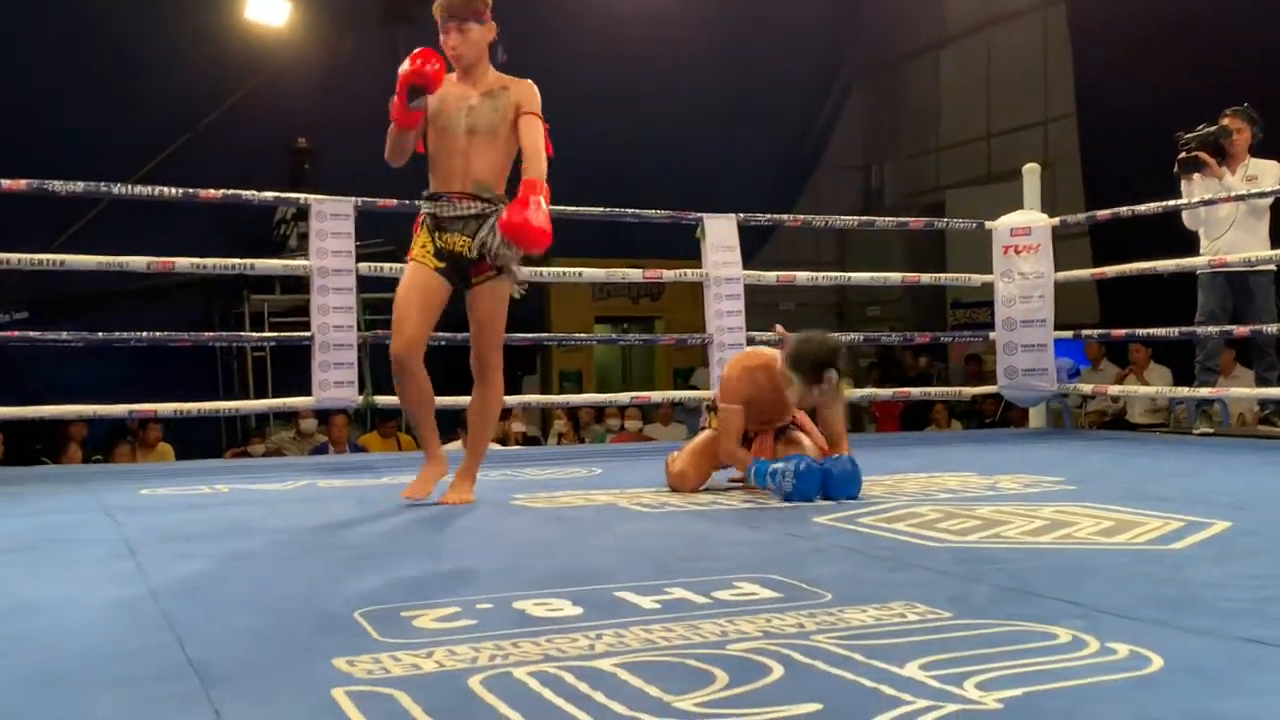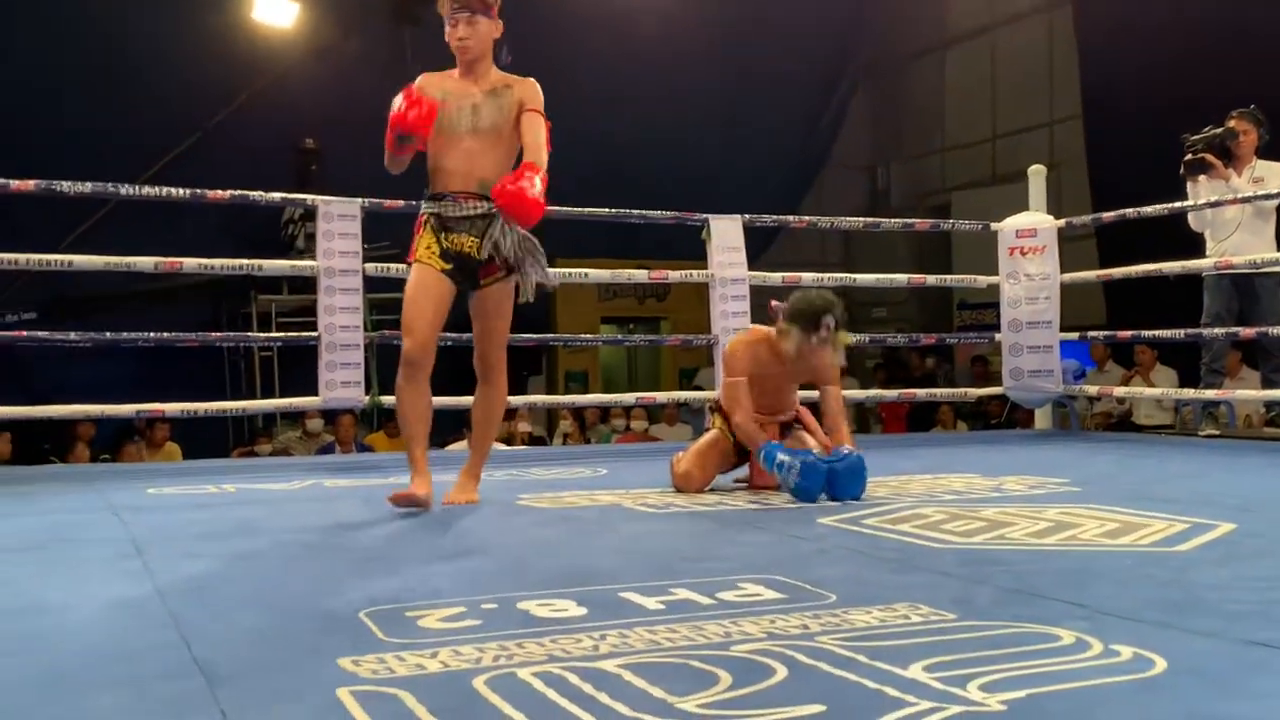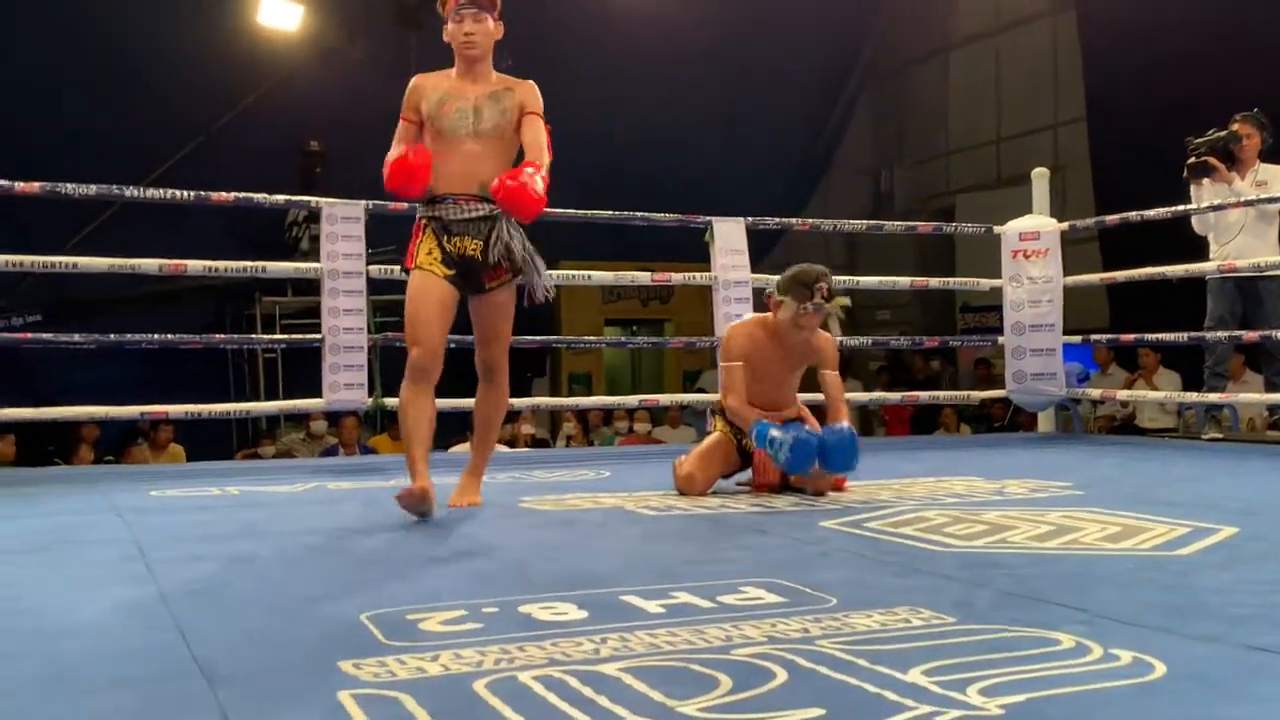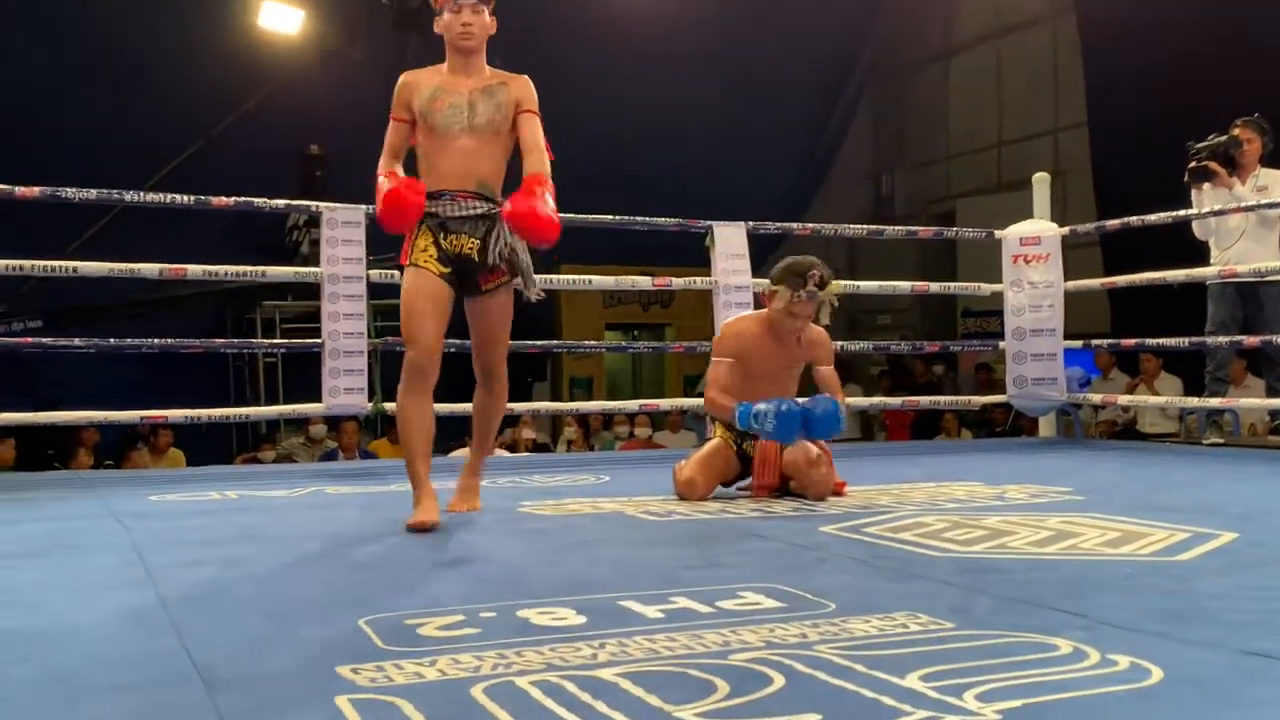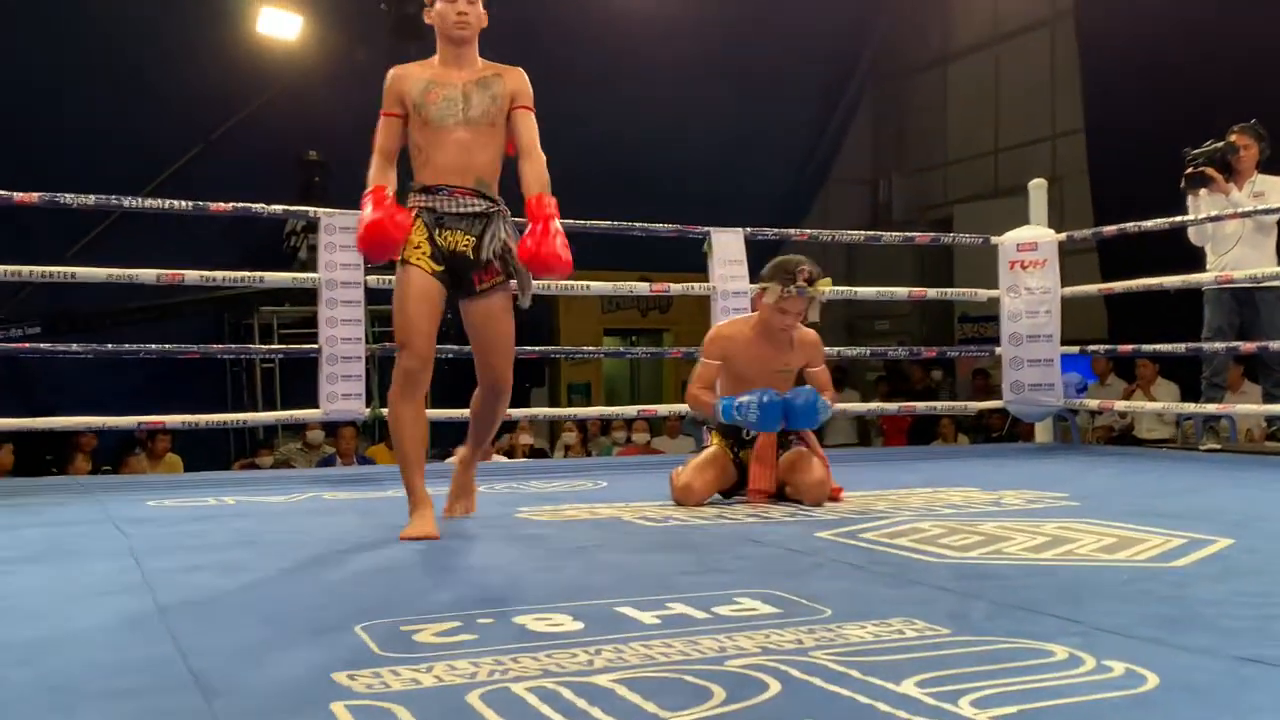
dt=0.1s
person 1, frame 1
left shoulder: (519, 92)
right shoulder: (430, 90)
left elbow: (535, 155)
right elbow: (395, 157)
left wrist: (532, 203)
right wrist: (407, 103)
left hip: (489, 228)
right hip: (434, 227)
left knee: (486, 362)
right knee: (403, 351)
left ankle: (467, 475)
right ankle: (433, 456)
person 1, frame 2
left shoulder: (523, 90)
right shoulder: (428, 87)
left elbow: (537, 151)
right elbow: (398, 161)
left wrist: (530, 183)
right wrist: (399, 136)
left hip: (493, 229)
right hip: (437, 227)
left knee: (490, 363)
right knee: (414, 352)
left ankle: (472, 474)
right ankle: (419, 475)
person 1, frame 3
left shoulder: (522, 93)
right shoulder: (423, 88)
left elbow: (538, 153)
right elbow: (396, 160)
left wrist: (531, 180)
right wrist: (398, 167)
left hip: (494, 231)
right hip: (436, 230)
left knee: (493, 366)
right knee: (423, 359)
left ankle: (473, 475)
right ankle: (421, 479)
person 1, frame 4
left shoulder: (516, 87)
right shoulder: (413, 84)
left elbow: (536, 151)
right elbow: (390, 154)
left wrist: (539, 196)
right wrist: (391, 188)
left hip: (490, 229)
right hip: (430, 229)
left knee: (491, 371)
right knee: (421, 361)
left ankle: (474, 470)
right ankle: (424, 494)
person 1, frame 5
left shoulder: (511, 81)
right shoulder: (403, 79)
left elbow: (531, 154)
right elbow: (383, 158)
left wrist: (545, 221)
right wrist: (376, 207)
left hip: (487, 228)
right hip: (424, 226)
left knee: (497, 378)
right knee: (413, 366)
left ankle: (468, 461)
right ankle: (420, 505)
person 2, frame 1
right shoulder: (1204, 174)
right elbow: (1192, 223)
left wrist: (1221, 176)
right wrist: (1187, 181)
right hip: (1214, 269)
right knee: (1208, 341)
right ankle: (1203, 411)
person 2, frame 2
right shoulder: (1209, 176)
right elbow: (1198, 224)
left wrist: (1227, 178)
right wrist: (1194, 183)
right hip: (1219, 270)
right knee: (1214, 343)
right ankle: (1209, 413)
person 2, frame 3
right shoulder: (1212, 179)
right elbow: (1202, 228)
left wrist: (1230, 181)
right wrist: (1197, 186)
right hip: (1223, 273)
right knee: (1217, 347)
right ankle: (1212, 417)
person 2, frame 4
right shoulder: (1213, 185)
right elbow: (1202, 233)
left wrist: (1231, 186)
right wrist: (1198, 191)
right hip: (1224, 279)
right knee: (1218, 352)
right ankle: (1212, 422)
person 2, frame 5
right shoulder: (1209, 191)
right elbow: (1199, 239)
left wrist: (1228, 191)
right wrist: (1194, 197)
right hip: (1220, 285)
right knee: (1215, 358)
right ankle: (1209, 428)
person 3, frame 1
left shoulder: (821, 381)
right shoulder: (742, 370)
left elbow: (838, 439)
right elbow: (728, 447)
left hip: (780, 429)
right hip: (727, 423)
right knee: (681, 478)
right ankle: (677, 457)
person 3, frame 2
left shoulder: (825, 359)
right shoulder: (743, 347)
left elbow: (837, 420)
right elbow: (741, 421)
left wrist: (846, 458)
right wrist: (777, 459)
left hip: (785, 423)
right hip: (739, 430)
left knee: (816, 480)
right knee: (687, 479)
left ankle: (767, 478)
person 3, frame 3
left shoulder: (822, 344)
right shoulder: (741, 334)
left elbow: (837, 403)
right elbow: (734, 404)
left wrist: (842, 433)
right wrist: (770, 437)
left hip: (788, 422)
right hip: (737, 423)
left knee: (820, 481)
right knee: (689, 480)
left ankle: (776, 476)
person 3, frame 4
left shoulder: (817, 340)
right shoulder: (736, 332)
left elbow: (835, 397)
right elbow: (713, 398)
left wrist: (831, 413)
right wrist: (752, 415)
left hip: (787, 430)
right hip: (737, 429)
left knee: (821, 485)
right knee: (690, 487)
left ankle: (776, 478)
person 3, frame 5
left shoulder: (809, 342)
right shoulder: (725, 335)
left elbow: (826, 393)
right elbow: (695, 394)
left wrist: (817, 406)
right wrist: (733, 409)
left hip: (782, 437)
right hip: (731, 437)
left knee: (817, 489)
right knee: (686, 492)
left ankle: (772, 485)
right ankle: (733, 477)
